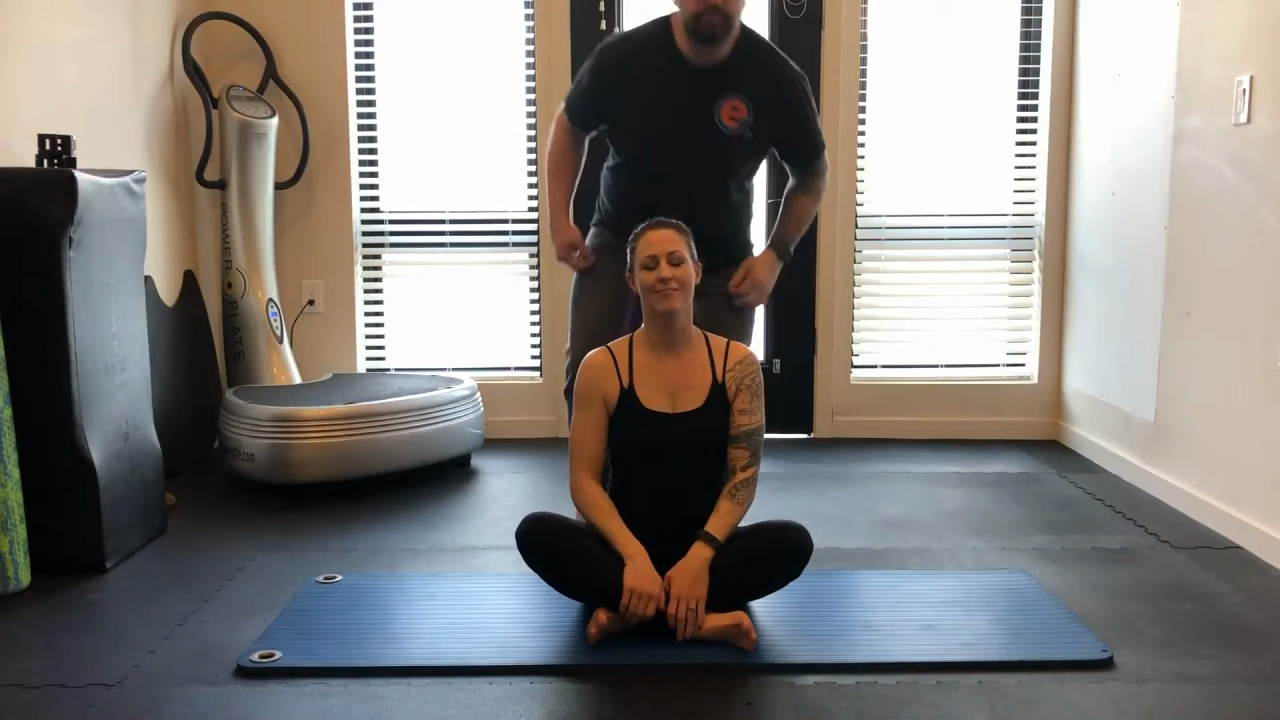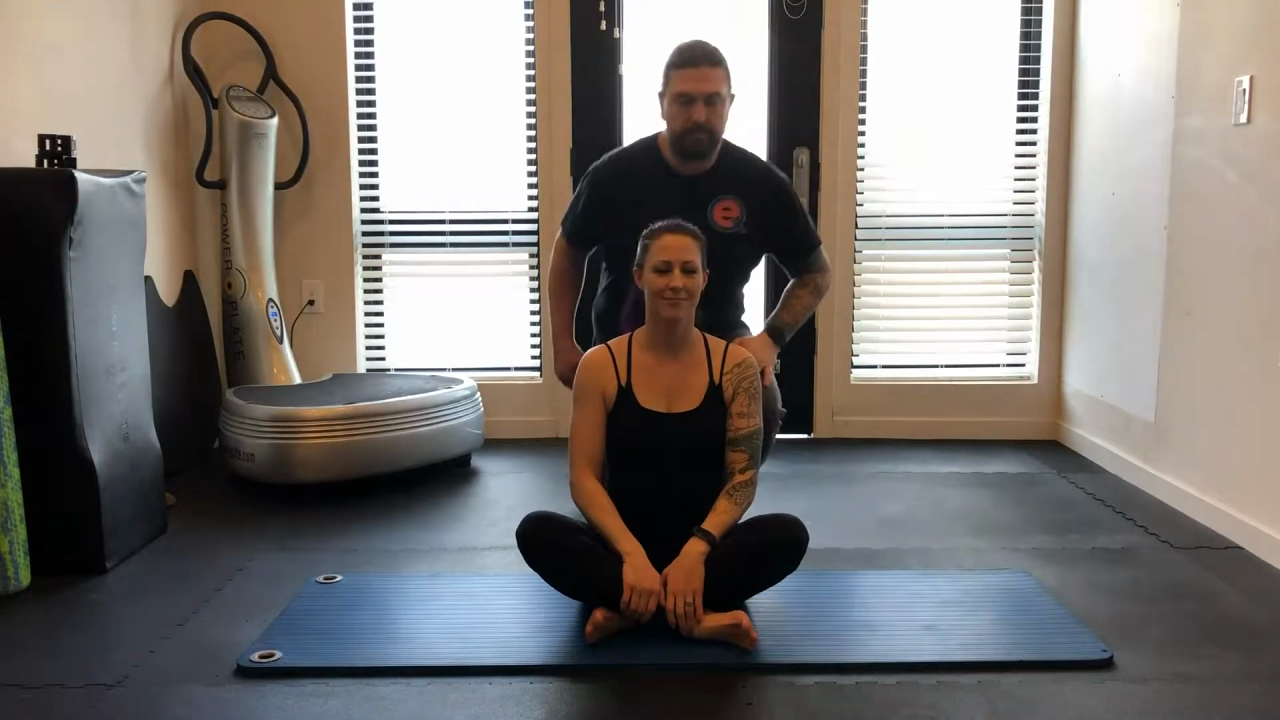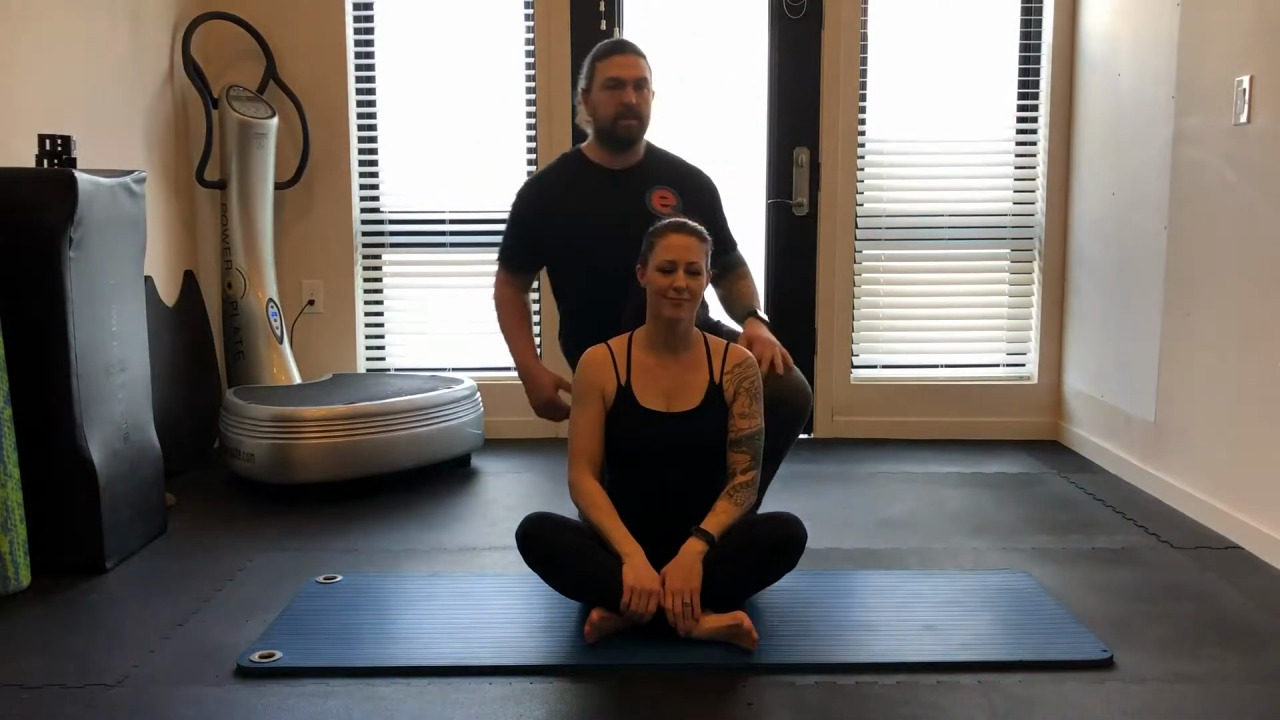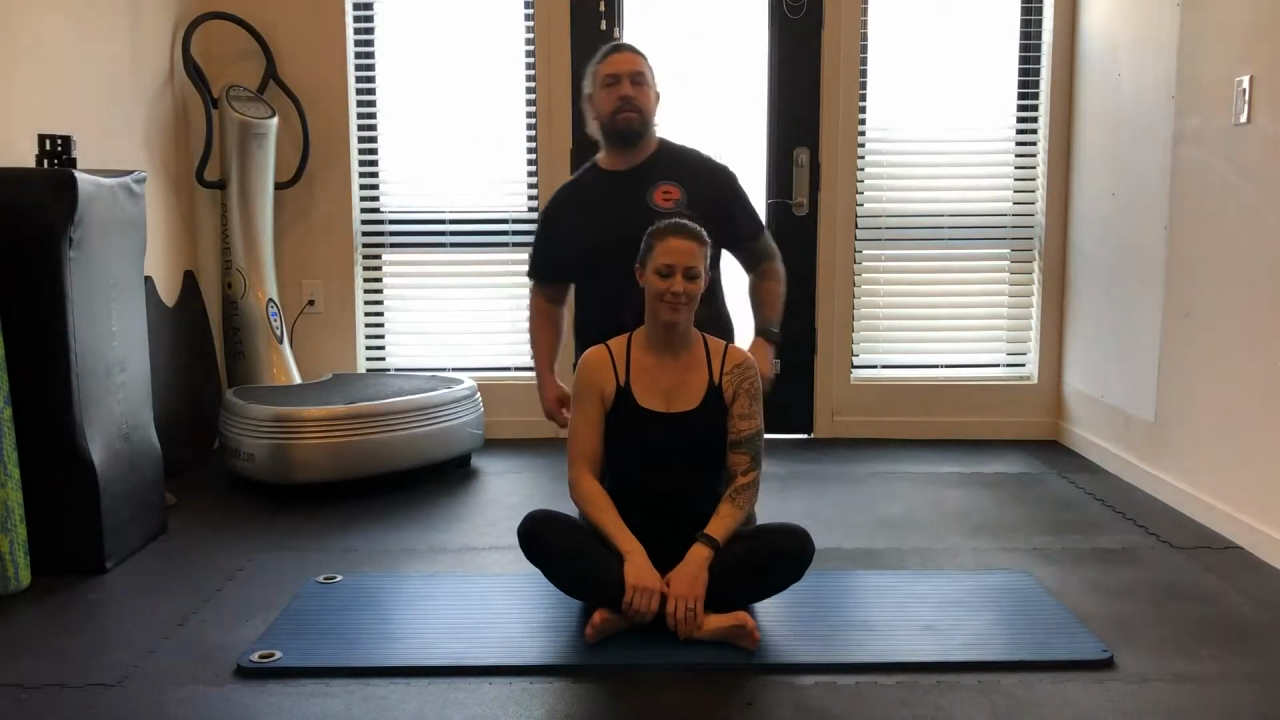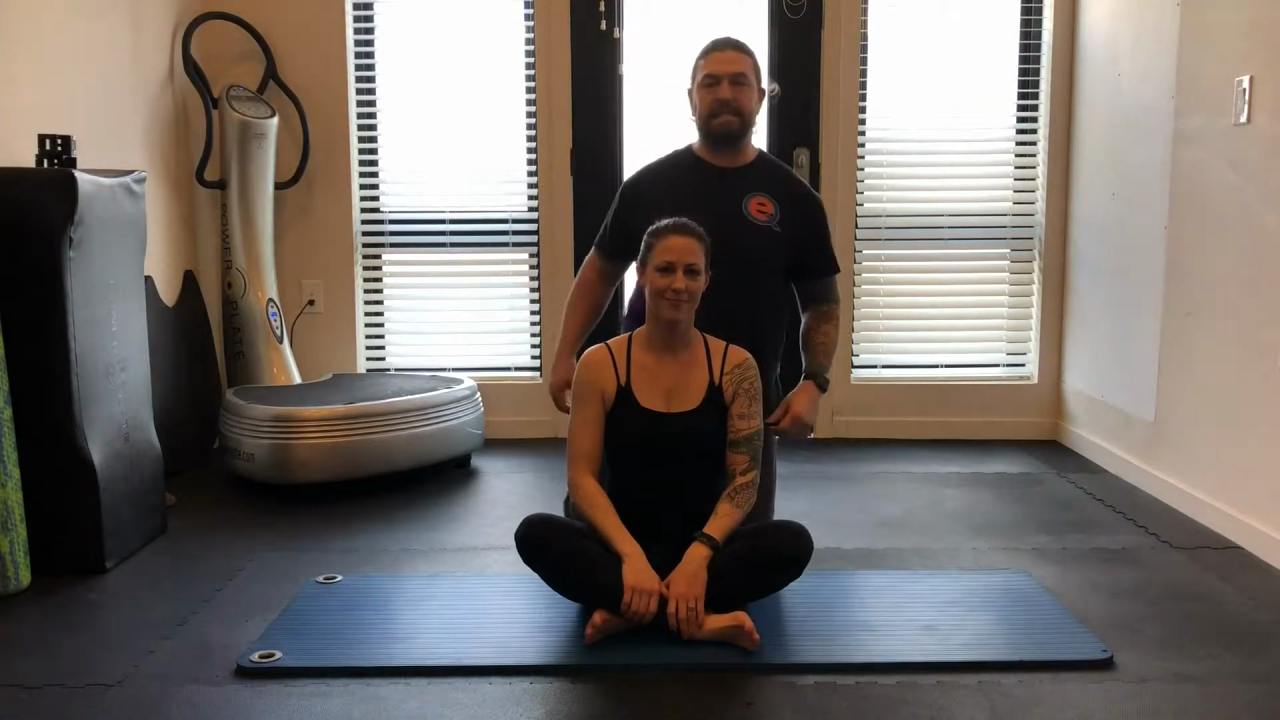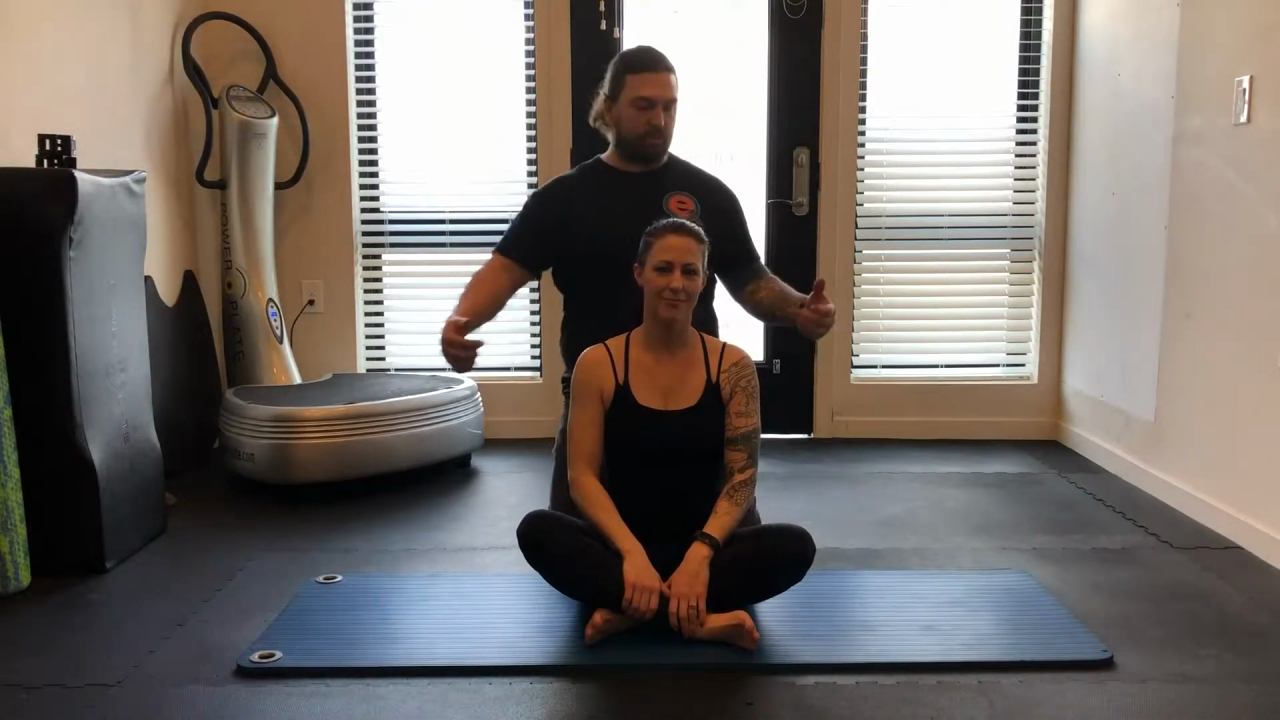
dt=0.5s
person 1, frame 1
left shoulder: (778, 79)
right shoulder: (622, 57)
left elbow: (810, 176)
right elbow: (569, 126)
left wrist: (775, 255)
right wrist: (559, 221)
left hip: (720, 260)
right hip: (621, 240)
person 1, frame 2
left shoulder: (761, 185)
right shoulder: (614, 177)
left elbow: (814, 273)
right elbow: (570, 251)
left wrist: (771, 338)
right wrist: (563, 342)
left hip: (717, 340)
left knee: (761, 412)
person 1, frame 3
left shoulder: (689, 183)
right shoulder: (546, 192)
left elbow: (730, 271)
right elbow: (511, 285)
left wrist: (754, 322)
right wrist: (531, 372)
left knee: (789, 394)
person 1, frame 4
left shoulder: (705, 178)
right shoulder: (567, 203)
left elbow: (765, 263)
right elbow: (548, 296)
left wrist: (764, 341)
right wrist: (546, 377)
person 1, frame 5
left shoulder: (792, 197)
right shoulder: (649, 185)
left elbow: (822, 304)
right elbow: (602, 270)
left wrist: (812, 384)
right wrist: (565, 354)
person 1, frame 6
left shoulder: (707, 195)
right shoulder: (564, 198)
left elbow: (750, 282)
right elbow: (504, 269)
left wrist: (799, 308)
right wrist: (460, 319)
person 2, frame 1
left shoulder: (737, 363)
right shoulder: (602, 367)
left elbow: (744, 475)
right elbow: (584, 482)
left wrist: (700, 555)
right wrist: (635, 558)
left hip: (706, 548)
right hip: (626, 549)
left knee: (792, 542)
right knee: (536, 533)
left ankle: (632, 610)
right ankle: (700, 618)
person 2, frame 2
left shoulder: (736, 365)
right shoulder: (600, 365)
left elbow: (743, 477)
right elbow: (583, 478)
left wrist: (696, 550)
right wrist: (633, 555)
left hip: (705, 549)
right hip: (623, 547)
left knee: (789, 534)
right knee: (536, 531)
left ankle: (628, 609)
right ankle: (698, 617)
person 2, frame 3
left shoulder: (736, 366)
right shoulder: (600, 364)
left elbow: (745, 479)
right elbow: (583, 477)
left wrist: (694, 548)
right wrist: (632, 556)
left hip: (703, 549)
right hip: (624, 549)
left knee: (787, 533)
right knee: (536, 532)
left ankle: (631, 610)
right ankle: (699, 618)
person 2, frame 4
left shoulder: (736, 366)
right shoulder: (599, 364)
left elbow: (745, 480)
right elbow: (582, 477)
left wrist: (700, 556)
right wrist: (633, 554)
left hip: (705, 548)
right hip: (623, 548)
left knee: (794, 545)
right knee: (537, 529)
left ankle: (630, 609)
right ankle: (701, 619)
person 2, frame 5
left shoulder: (735, 367)
right shoulder: (600, 364)
left elbow: (745, 479)
right elbow: (582, 478)
left wrist: (698, 554)
right wrist: (632, 556)
left hip: (705, 550)
right hip: (624, 548)
left knee: (793, 541)
right knee: (535, 534)
left ankle: (629, 611)
right ankle: (701, 619)
person 2, frame 6
left shoulder: (733, 366)
right shoulder: (598, 364)
left elbow: (742, 477)
right elbow: (582, 476)
left wrist: (700, 553)
right wrist: (632, 553)
left hip: (704, 548)
right hip: (624, 547)
left knee: (794, 546)
right knee: (536, 530)
left ankle: (630, 610)
right ankle: (703, 619)
